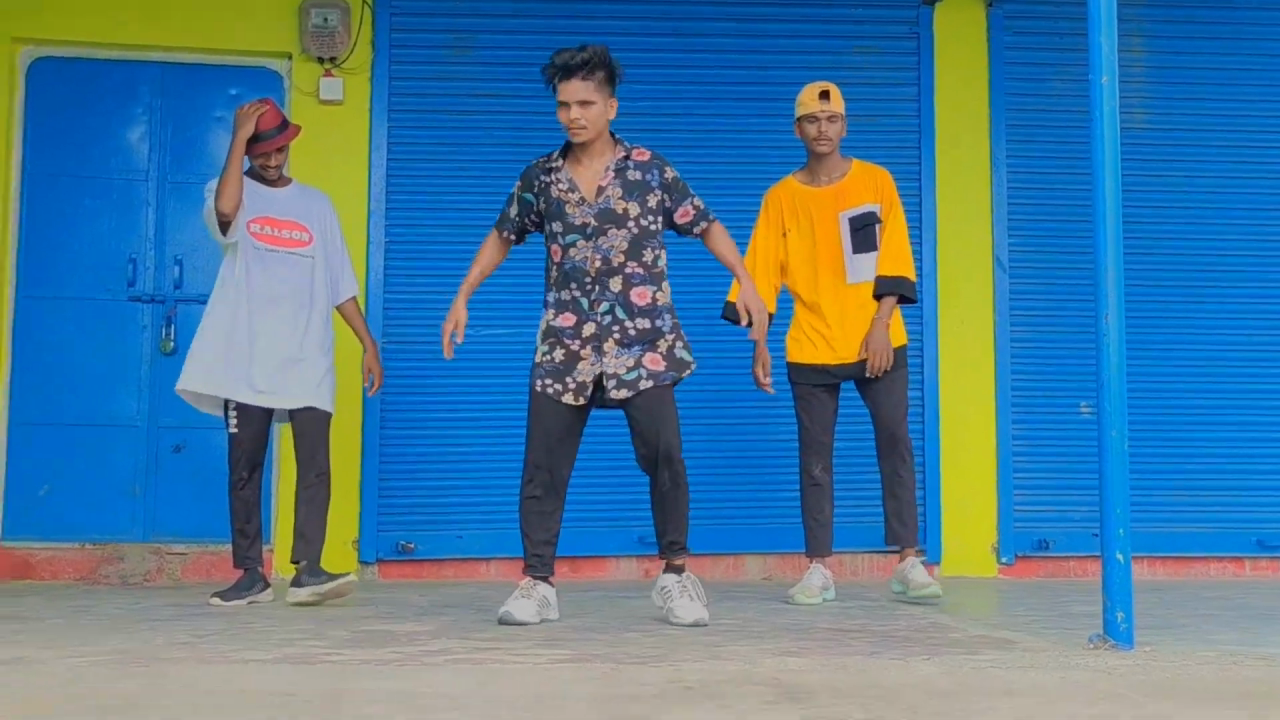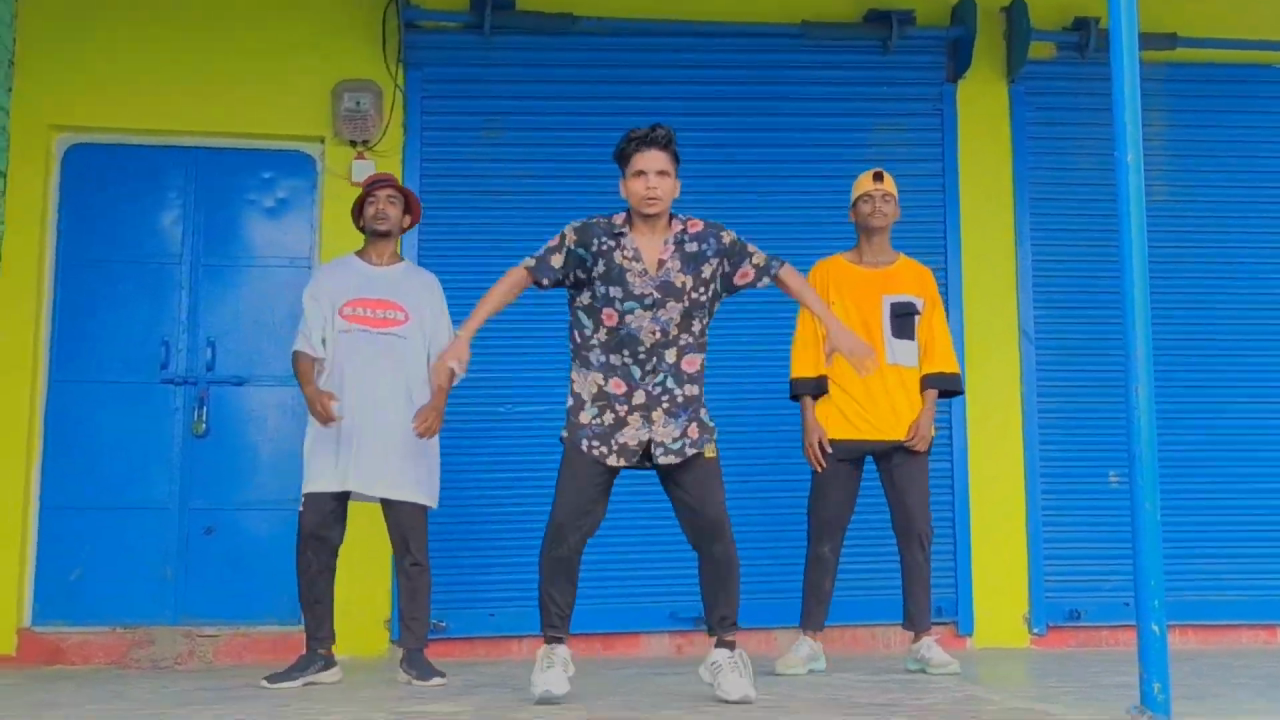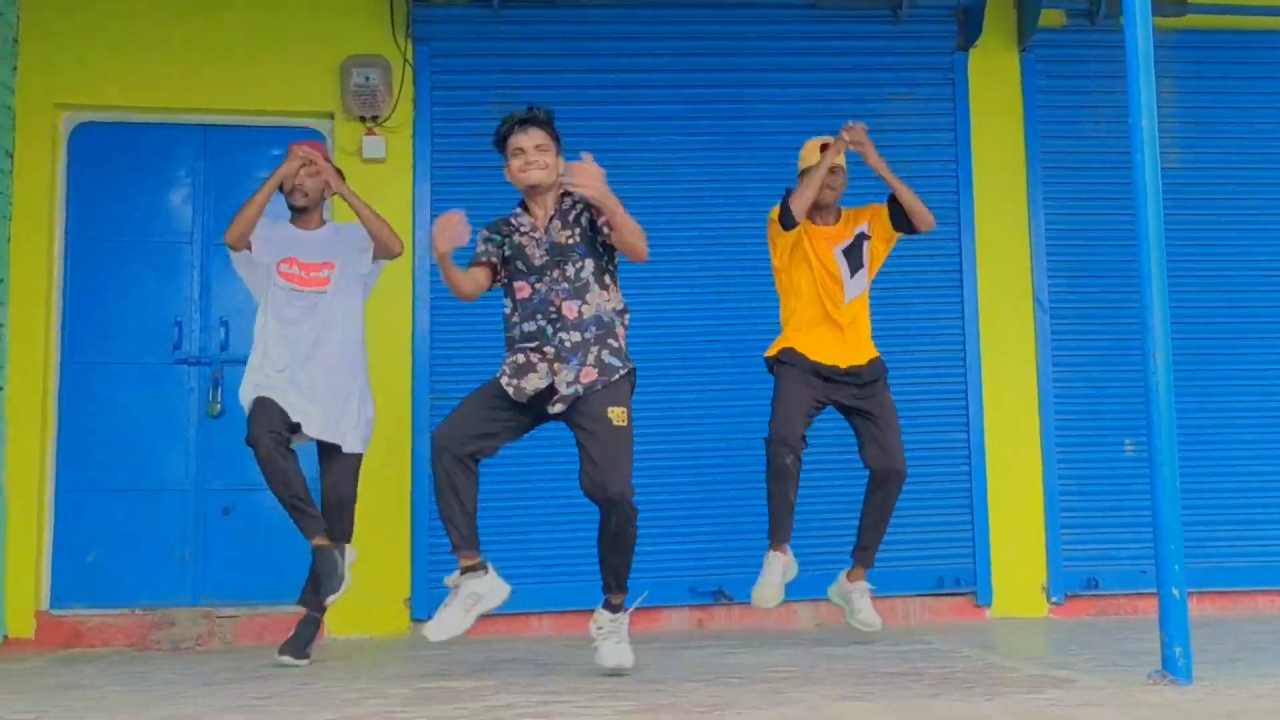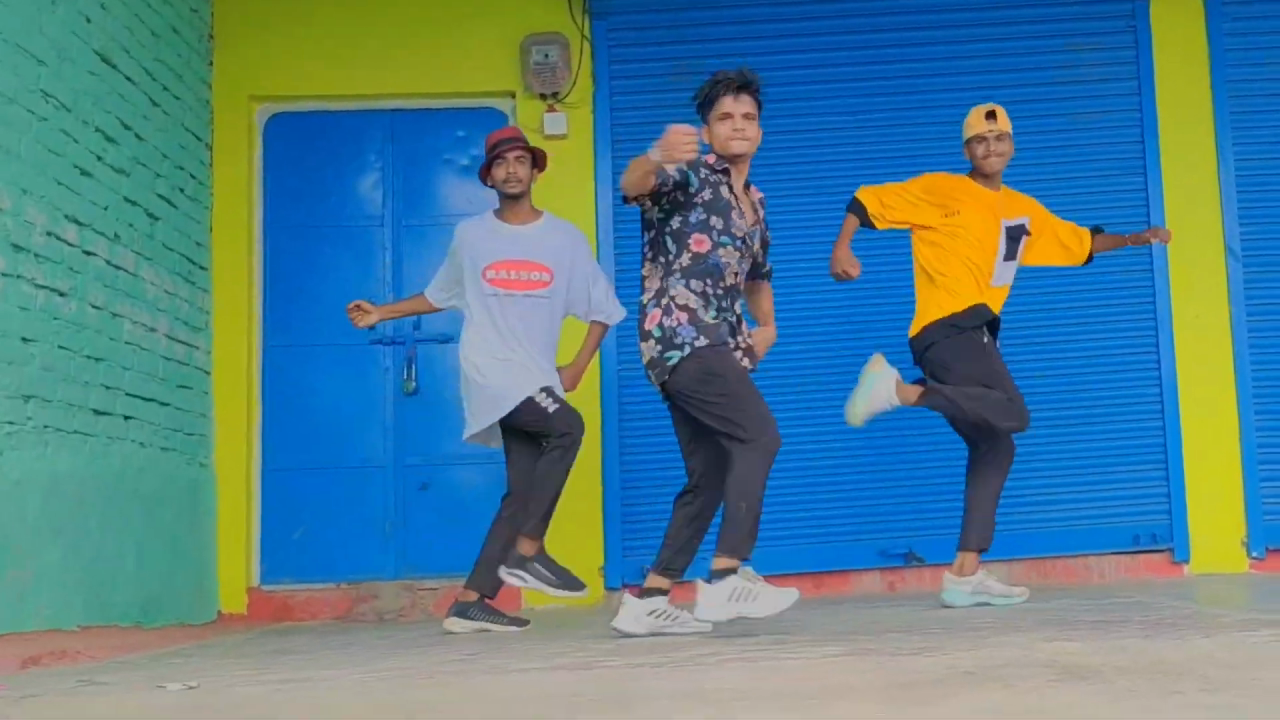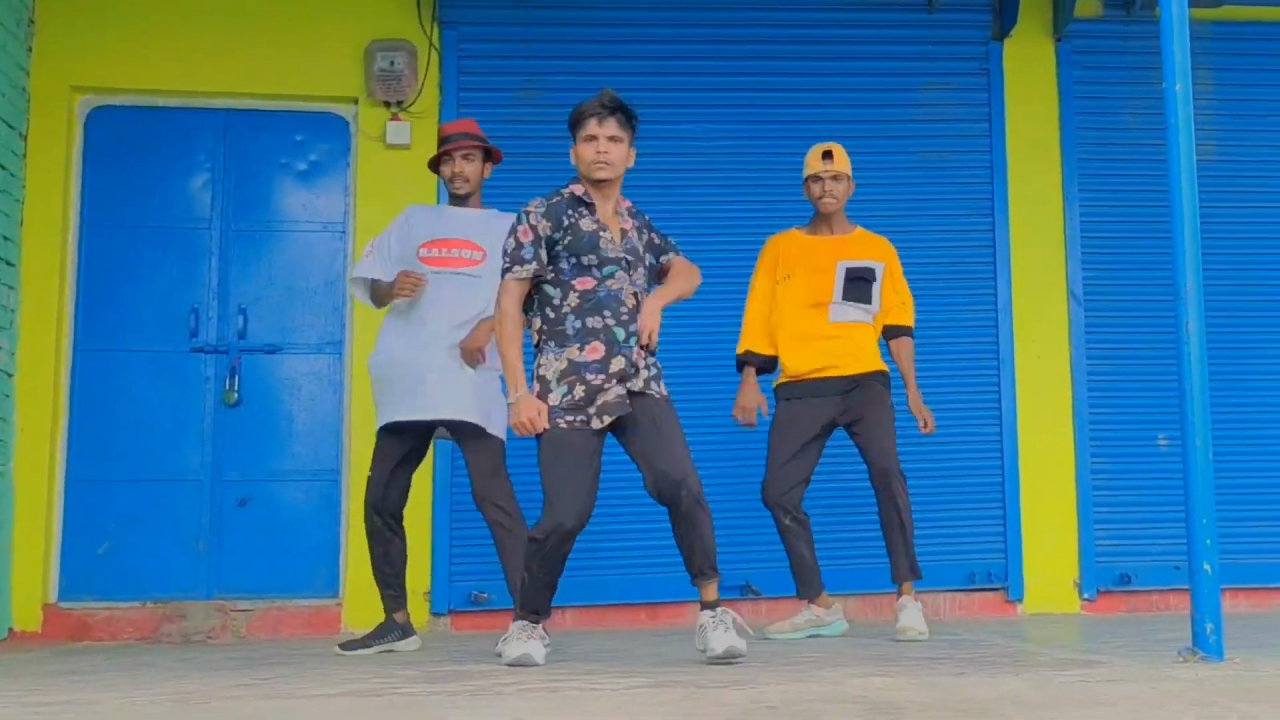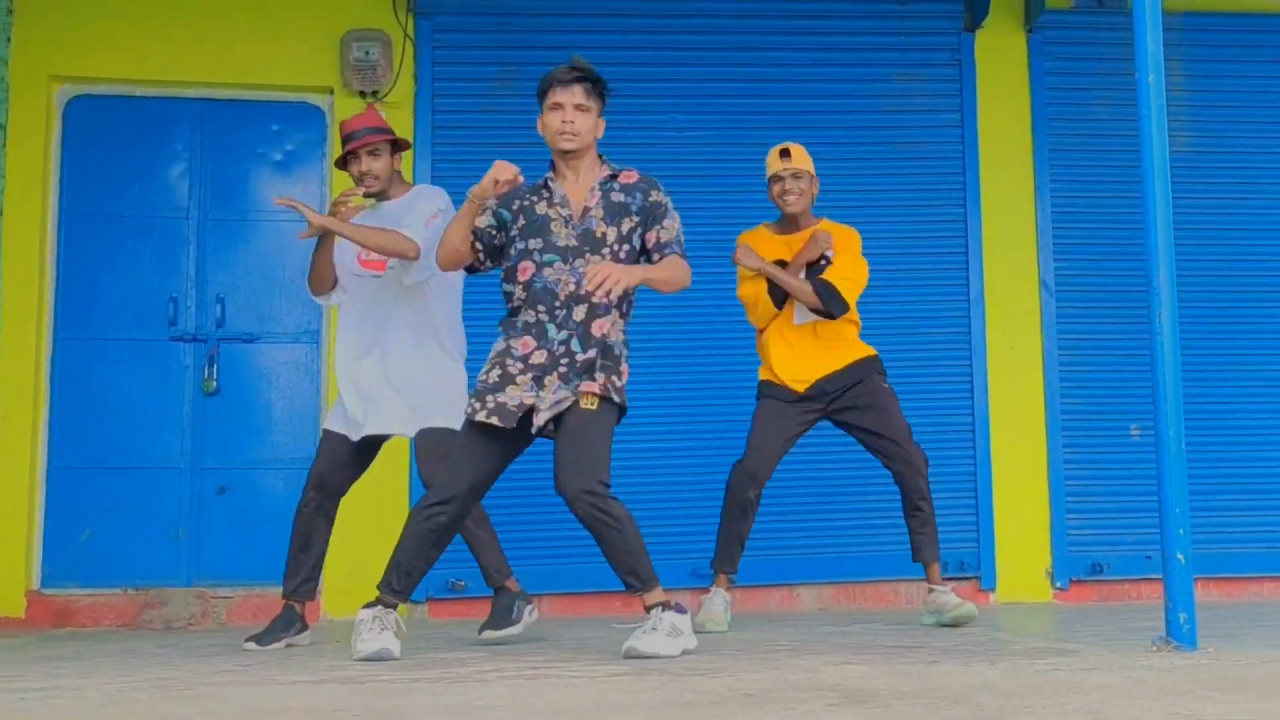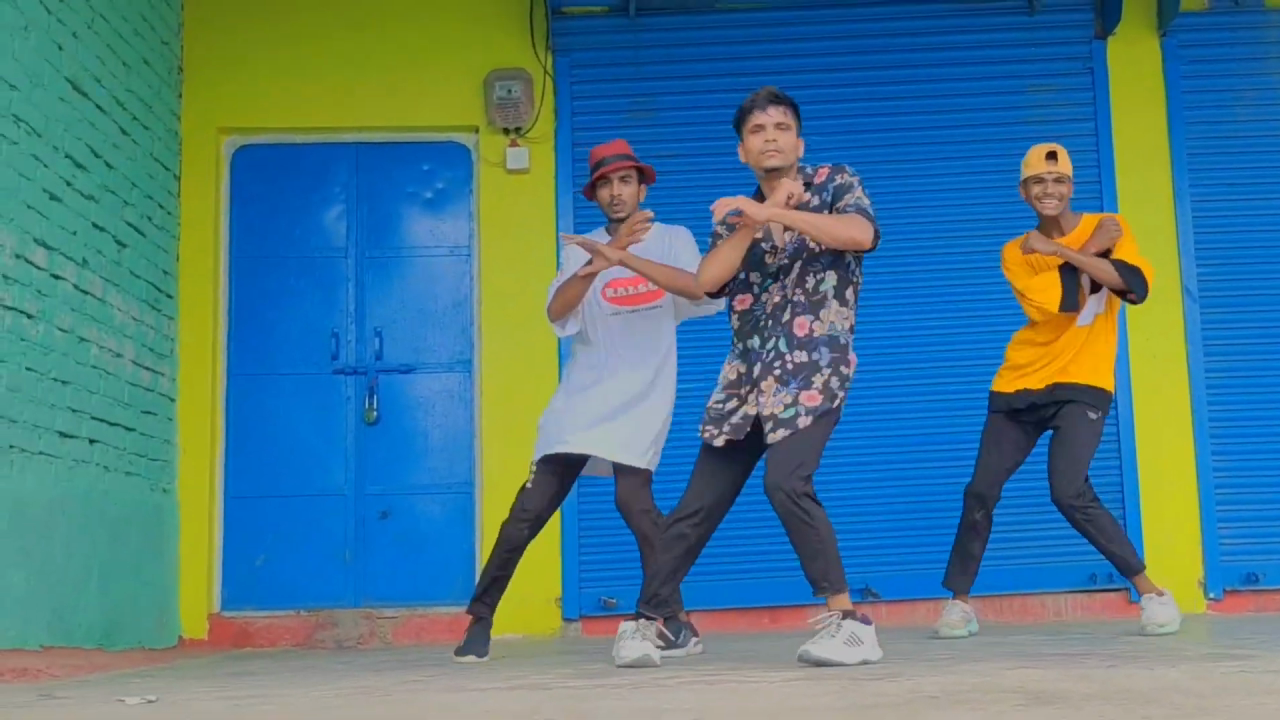
dt=0.7s
person 1, frame 1
left shoulder: (651, 169)
right shoulder: (539, 177)
left elbow: (706, 226)
right elbow: (502, 235)
left wrist: (746, 278)
right wrist: (461, 296)
left hip: (639, 344)
right hip: (564, 345)
left knee: (662, 454)
right knee: (543, 468)
left ankle: (675, 575)
right ankle: (537, 583)
person 1, frame 2
left shoulder: (711, 240)
right shoulder: (590, 238)
left elbow: (772, 271)
right elbow: (523, 275)
left wrist: (835, 325)
right wrist: (463, 335)
left hip: (682, 419)
right hip: (600, 415)
left knee: (712, 533)
right knee: (565, 533)
left ankle: (723, 653)
right ankle: (555, 651)
person 1, frame 3
left shoulder: (593, 213)
right shoulder: (501, 233)
left elbow: (638, 250)
right elbow: (468, 289)
left wrist: (603, 197)
right wrist: (443, 256)
left hip: (598, 372)
right hip: (527, 373)
left knee: (611, 492)
right knee: (449, 442)
left ankle: (612, 614)
right ankle: (474, 578)
person 1, frame 4
left shoulder: (752, 213)
right shoulder: (688, 171)
left elbow: (757, 280)
right elbow: (633, 186)
left wrist: (766, 325)
right wrist: (662, 152)
left hip: (712, 345)
right hip: (681, 337)
left knee: (708, 477)
right knee: (759, 437)
left ankle: (649, 601)
right ankle: (729, 575)
person 1, frame 5
left shoulder: (636, 224)
right shoulder: (546, 214)
left elbow: (687, 271)
right elbow: (509, 302)
left wrist: (656, 301)
right wrist: (519, 390)
left hip: (637, 379)
right hip: (569, 390)
left knee: (680, 485)
right knee: (565, 517)
left ankle: (714, 612)
right ankle: (528, 623)
person 1, frame 6
left shoulder: (638, 191)
right shoulder: (517, 200)
left elbow: (678, 272)
right elbow: (450, 260)
left wrist: (628, 273)
right wrist: (482, 194)
left hip: (590, 369)
right hip: (515, 368)
left knee: (584, 486)
right knee: (451, 493)
left ankle: (664, 610)
right ankle: (382, 609)
person 1, frame 7
left shoulder: (835, 183)
right shoulder: (734, 220)
left elbow: (862, 235)
right elbow: (709, 281)
left wrist: (773, 213)
right wrist: (749, 227)
left hip: (812, 371)
right hip: (748, 377)
left knee: (786, 485)
right knee: (698, 507)
left ankle: (848, 620)
right ankle: (646, 621)
person 2, frame 1
left shoulder: (317, 204)
right shoulder: (232, 193)
left elbow: (340, 284)
right elbow: (226, 212)
left wrist: (369, 343)
right wrist: (239, 134)
left hip: (307, 358)
right hip: (245, 358)
left knee: (314, 459)
right knee: (244, 464)
left ankle: (307, 569)
right ankle: (251, 573)
person 2, frame 2
left shoulder: (425, 286)
right shoulder: (329, 277)
left elbow: (447, 356)
right elbow: (305, 348)
left wrist: (438, 397)
right wrist: (311, 390)
left hip: (403, 437)
right hip: (338, 433)
left knee: (411, 543)
right knee: (317, 537)
left ankle: (414, 653)
right ankle: (319, 653)
person 2, frame 3
left shoulder: (352, 242)
right shoulder: (265, 238)
left elbow: (394, 246)
right elbow: (232, 237)
left wrist: (342, 189)
right wrist: (278, 174)
left hip: (338, 393)
right hip: (276, 383)
left knee: (337, 506)
right knee: (265, 438)
left ankle: (310, 619)
right ankle: (326, 545)
person 2, frame 4
left shoulder: (567, 238)
right shoulder: (470, 234)
left elbow: (602, 310)
right elbow: (443, 293)
left wrist: (580, 363)
right wrist: (380, 313)
left hip: (537, 381)
right hip: (492, 371)
left knee: (527, 490)
right knee: (567, 435)
left ankle: (472, 601)
right ankle: (525, 551)
person 2, frame 5
left shoulder: (507, 227)
right shoulder: (411, 220)
right elbow: (369, 285)
left wrist: (487, 326)
right wrist: (392, 288)
left hip: (470, 381)
right hip: (408, 383)
left knee: (492, 493)
right knee: (381, 502)
right ankle: (396, 620)
person 2, frame 6
left shoulder: (431, 203)
right shoulder: (358, 220)
left elbow: (408, 252)
right elbow: (323, 290)
left wrist: (328, 226)
right wrist: (330, 227)
left hip: (430, 372)
right hip: (365, 380)
left knee: (441, 479)
right knee: (321, 488)
left ankle: (509, 594)
right ankle: (293, 612)
person 2, frame 7
left shoulder: (674, 241)
right shoulder: (585, 247)
left elbow: (707, 294)
right elbow: (558, 316)
left wrist: (626, 260)
right wrist: (597, 265)
left hip: (642, 400)
right hip: (581, 399)
left knee: (634, 502)
right knee: (533, 505)
left ankle: (674, 620)
right ankle: (481, 617)
person 3, frame 1
left shoulder: (876, 181)
right shoulder: (781, 196)
left elbow: (895, 258)
right elbow: (761, 270)
left wrist: (882, 324)
right wrist: (758, 342)
left hip: (880, 340)
right hip: (812, 348)
left knee: (896, 443)
right knee: (815, 456)
left ankle: (908, 560)
right ankle: (819, 568)
person 3, frame 2
left shoulder: (920, 277)
right shoulder: (826, 273)
left elbow: (935, 353)
right elbow: (808, 352)
left wrist: (927, 414)
right wrist: (809, 418)
left hip: (903, 427)
right hip: (838, 428)
left knee: (915, 528)
right knee: (825, 531)
left ankle: (922, 641)
right ankle: (810, 640)
person 3, frame 3
left shoulder: (866, 221)
right shoulder: (787, 227)
left elbow: (925, 222)
right elbow: (796, 206)
left wrist: (871, 156)
right wrist: (835, 147)
left hip: (860, 366)
right hip: (802, 360)
left knee: (890, 468)
right knee: (784, 440)
left ankle: (856, 580)
right ankle: (779, 553)
person 3, frame 4
left shoulder: (1024, 210)
right shoulder: (939, 190)
left elbow: (1082, 245)
right elbow: (865, 201)
left wrist: (1138, 237)
right wrist: (842, 246)
left hip: (969, 334)
right hip: (951, 326)
left knee: (994, 445)
right knee: (1010, 415)
left ankle: (967, 574)
right ankle: (900, 389)
person 3, frame 5
left shoulder: (879, 250)
right shoulder: (780, 249)
left elbow: (897, 327)
right elbow: (760, 322)
left wrist: (914, 394)
right wrist: (748, 381)
left hip: (864, 382)
right hip: (802, 390)
left knee: (886, 472)
right knee: (778, 493)
left ankle: (907, 596)
right ankle: (819, 608)
person 3, frame 6
left shoulder: (844, 240)
right shoulder: (752, 242)
left elbow: (838, 305)
right elbow: (758, 312)
left wrist: (769, 267)
right wrist: (802, 257)
left hip: (848, 371)
right hip: (785, 383)
left knee: (907, 458)
right knee: (750, 471)
left ankle: (936, 587)
right ankle: (720, 589)
person 3, frame 7
left shoulder: (1109, 227)
right shoulder: (1016, 253)
left elbow: (1136, 286)
right elbow: (1052, 304)
left wrist: (1067, 253)
right wrist: (1095, 249)
left hip: (1083, 385)
right hip: (1021, 384)
left knee: (1069, 491)
right knee: (980, 493)
left ankle: (1148, 590)
right ankle: (959, 602)
